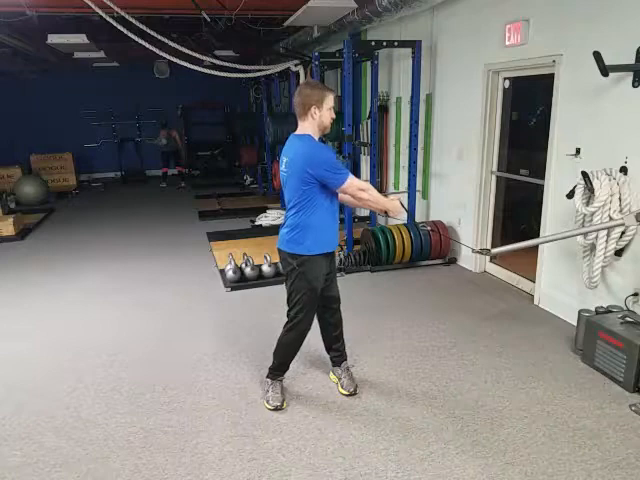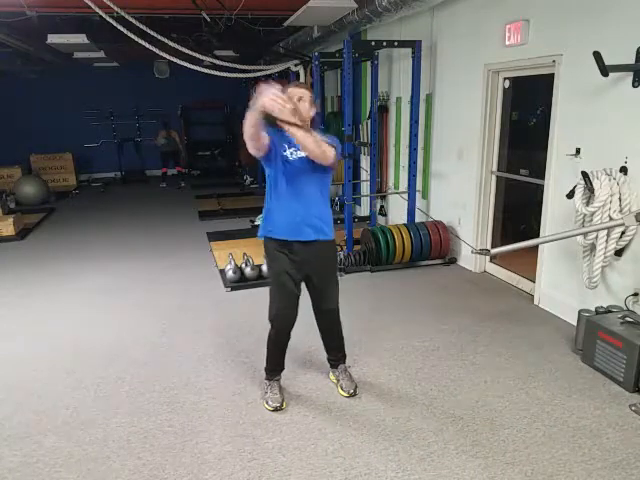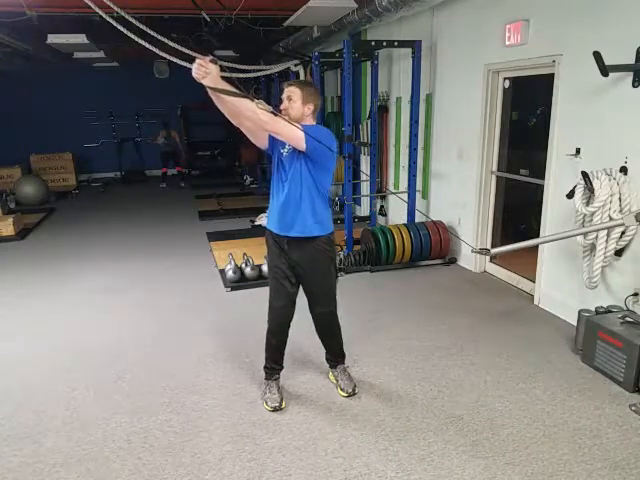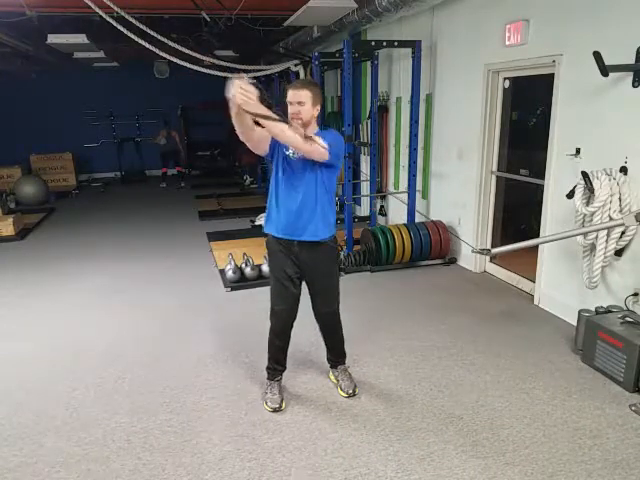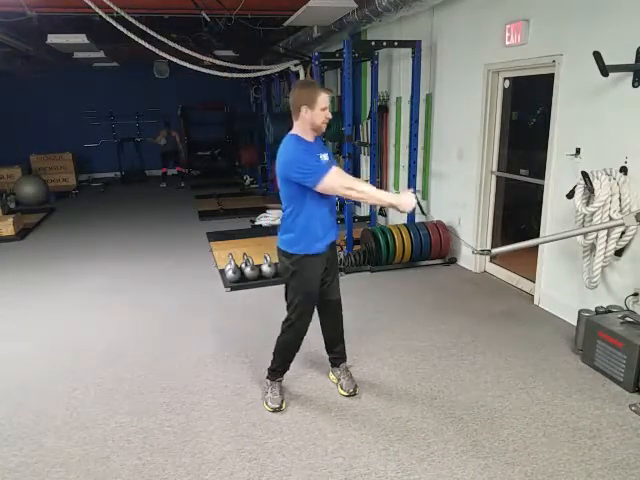
dt=0.7s
person 1, frame 1
left shoulder: (295, 146)
right shoulder: (315, 153)
left elbow: (337, 193)
right elbow: (358, 189)
left wrist: (376, 204)
right wrist: (388, 206)
left hip: (318, 249)
right hip: (304, 252)
left knee: (330, 308)
right knee: (300, 318)
left ankle: (339, 364)
right ankle: (274, 378)
person 1, frame 2
left shoulder: (327, 143)
right shoulder: (273, 144)
left elbow: (317, 152)
right elbow: (252, 139)
left wrist: (287, 121)
right wrist: (259, 110)
left hip: (319, 242)
right hip: (280, 243)
left knee: (328, 311)
right knee: (282, 316)
left ankle: (338, 366)
right ankle: (272, 378)
person 1, frame 3
left shoulder: (322, 139)
right shoulder: (279, 141)
left elbow: (266, 122)
right elbow: (243, 120)
left wrist: (218, 83)
right wrist: (210, 85)
left hip: (314, 242)
right hip: (279, 240)
left knee: (324, 310)
right knee: (279, 313)
left ankle: (337, 365)
right ankle: (272, 377)
person 1, frame 4
left shoulder: (332, 141)
right shoulder: (274, 141)
left elbow: (306, 149)
right elbow: (249, 136)
left wrist: (258, 110)
right wrist: (238, 104)
left hip: (321, 243)
right hip: (281, 243)
left knee: (328, 311)
right knee: (282, 315)
left ankle: (339, 366)
right ankle: (274, 378)
person 1, frame 5
left shoulder: (317, 145)
right shoulder: (294, 153)
left elbow: (344, 178)
right elbow: (344, 189)
left wrist: (390, 197)
right wrist: (394, 199)
left hip: (325, 245)
right hip: (301, 252)
left knee: (331, 309)
right knee: (298, 318)
left ankle: (338, 365)
right ankle: (274, 378)
